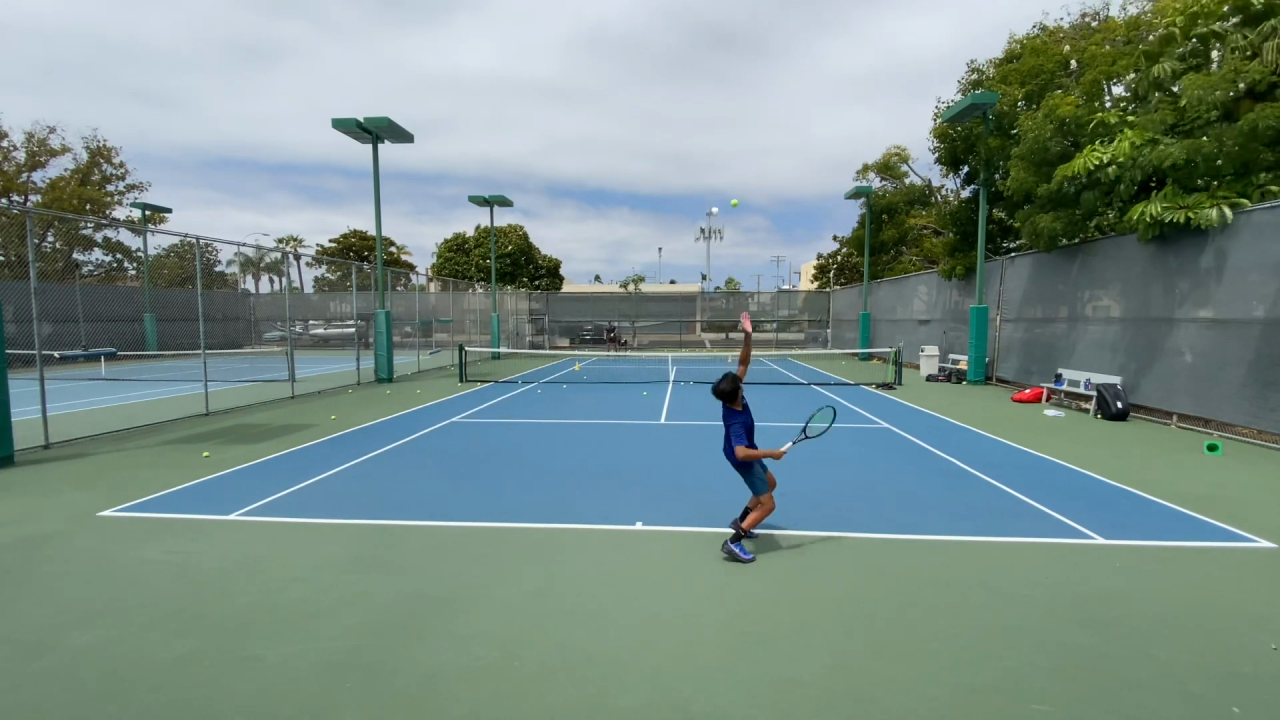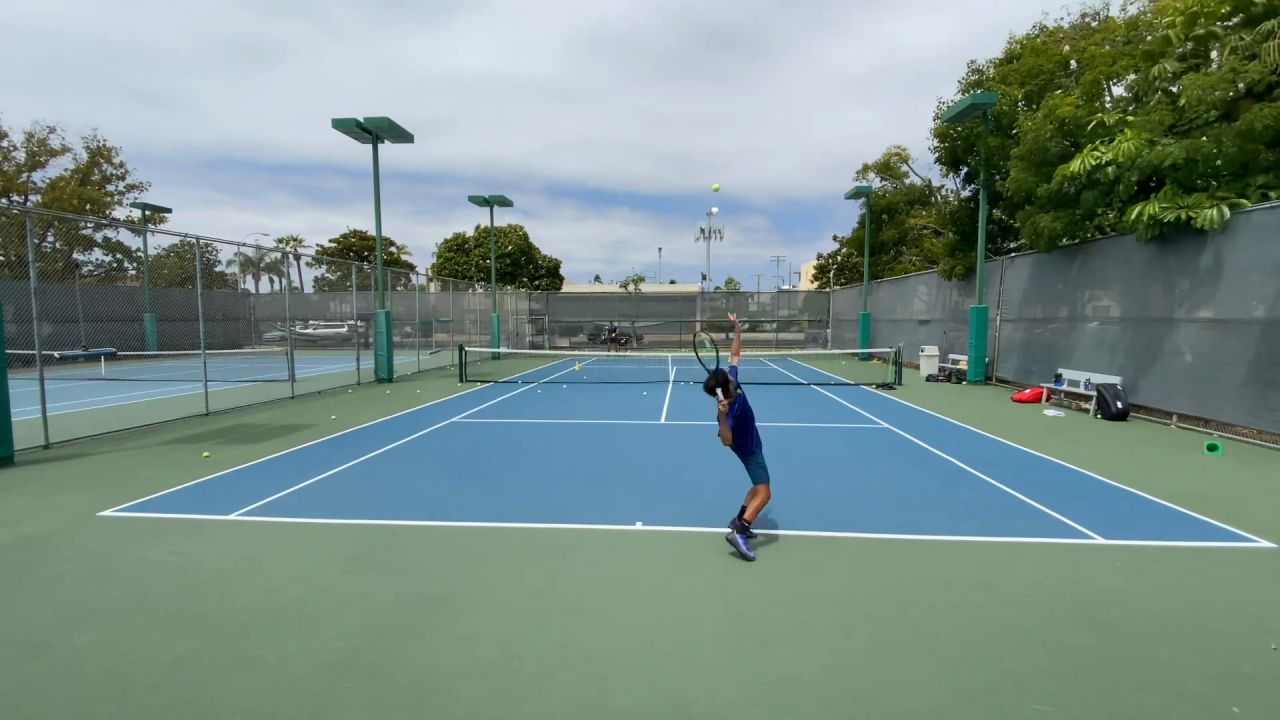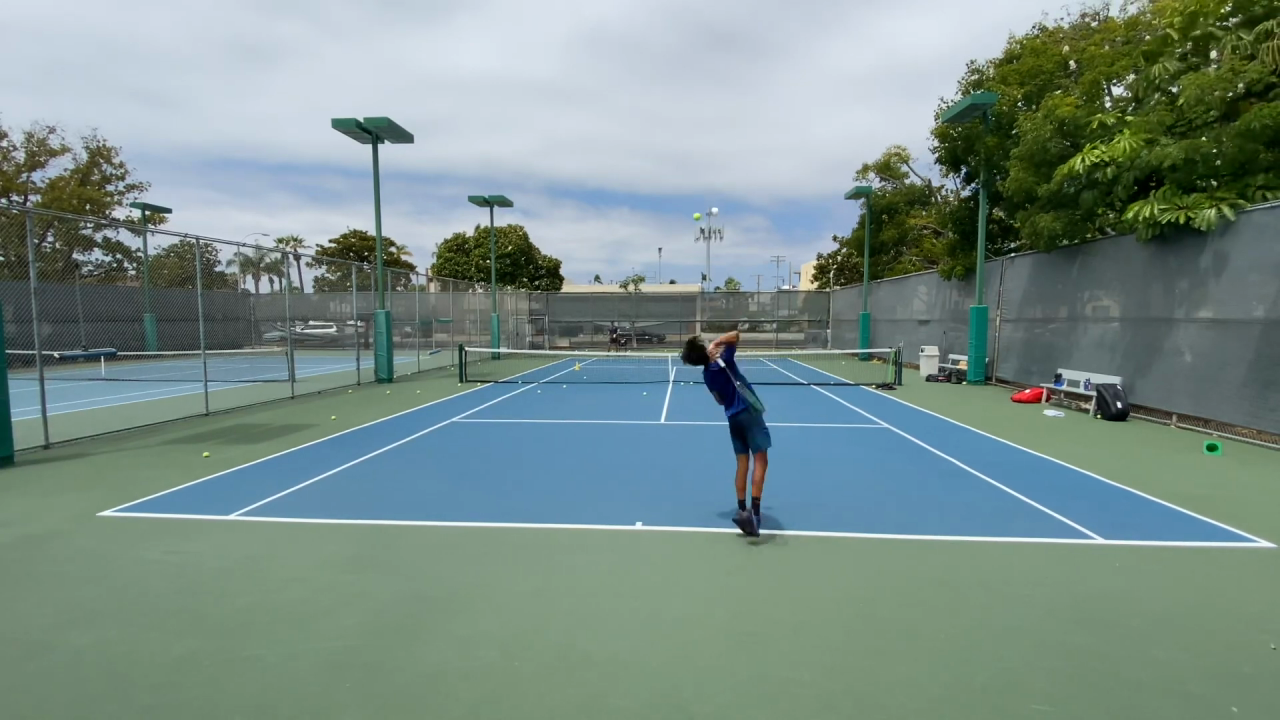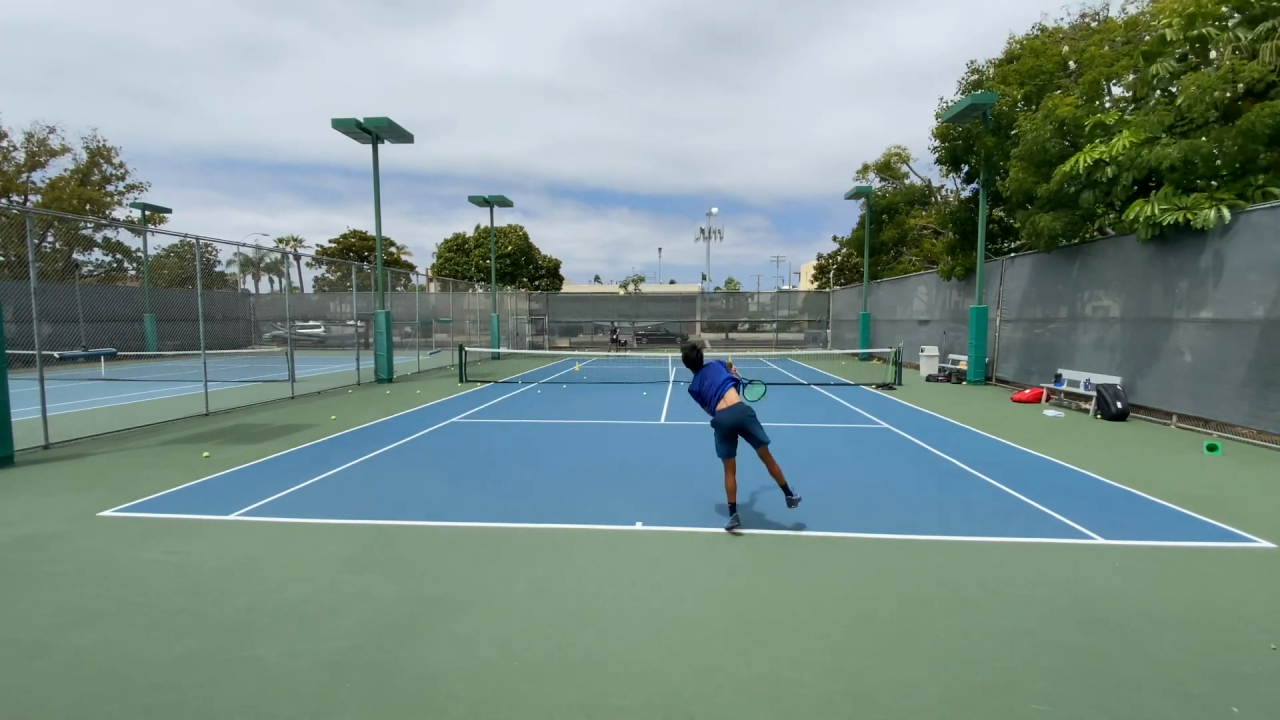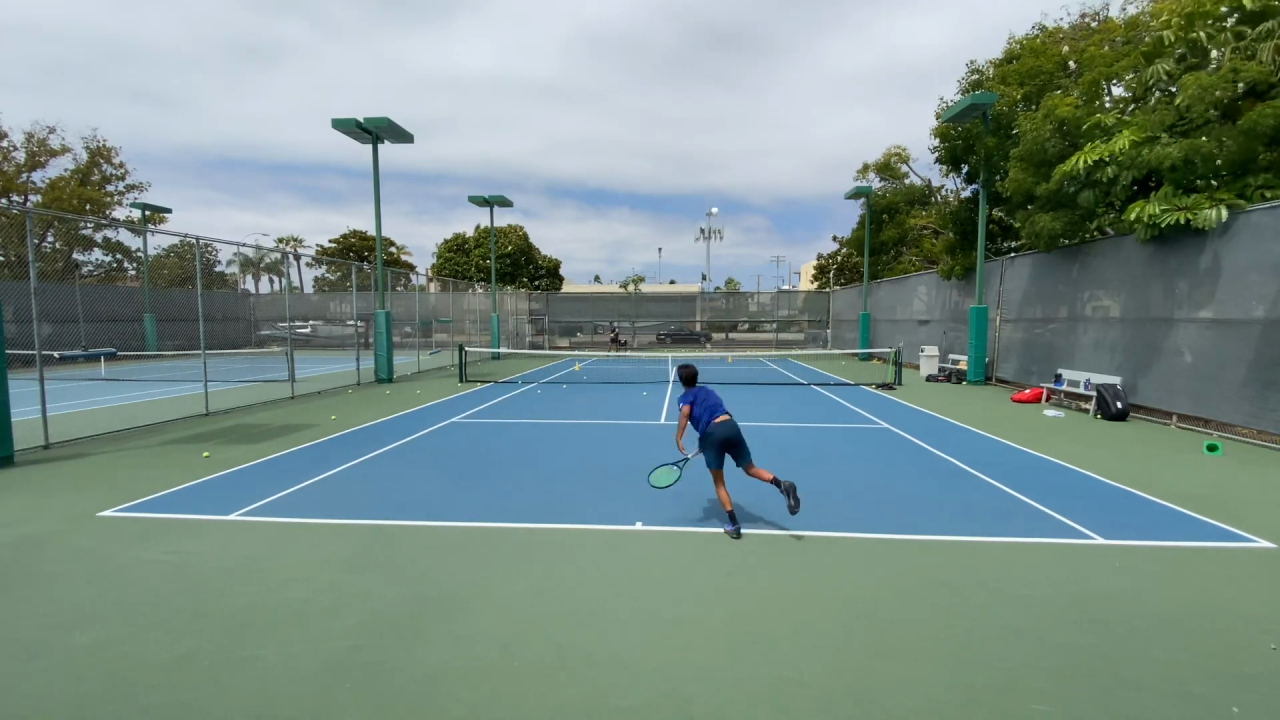
dt=0.2s
person 1, frame 1
left shoulder: (734, 396)
right shoulder: (735, 420)
left elbow: (743, 363)
right elbow: (741, 454)
left wrist: (747, 335)
right wrist: (771, 453)
left hip: (746, 454)
right hip: (745, 461)
left knee: (770, 483)
right knee: (768, 503)
left ankle: (742, 521)
right ankle: (733, 542)
person 1, frame 2
left shoulder: (730, 385)
right shoulder: (730, 411)
left elbow: (735, 357)
right elbow: (727, 441)
left wrist: (737, 328)
right wrist: (722, 415)
left hip: (751, 446)
right hip: (748, 449)
left knee: (761, 483)
right knee: (763, 495)
left ankle: (740, 520)
right ankle: (739, 532)
person 1, frame 3
left shoulder: (707, 373)
right shoulder: (720, 364)
right elbow: (735, 336)
left hip: (733, 417)
right hip: (748, 413)
left knee: (742, 464)
right knee: (760, 462)
left ankle: (741, 510)
right ankle: (755, 512)
person 1, frame 4
left shoulder: (693, 387)
right shoulder: (715, 365)
left elbow: (710, 410)
right elbow: (732, 369)
right wrist: (735, 375)
left hip: (721, 419)
right hip: (741, 412)
left knee: (729, 470)
right knee: (766, 455)
left ankle: (733, 516)
right ankle: (789, 495)
person 1, frame 5
left shoulder: (685, 397)
right shoulder: (707, 391)
left elbow: (685, 412)
left wrist: (678, 439)
left hip: (711, 436)
right hip: (732, 427)
left knee: (719, 482)
right knee: (751, 470)
left ankle: (733, 524)
right ankle: (782, 485)
